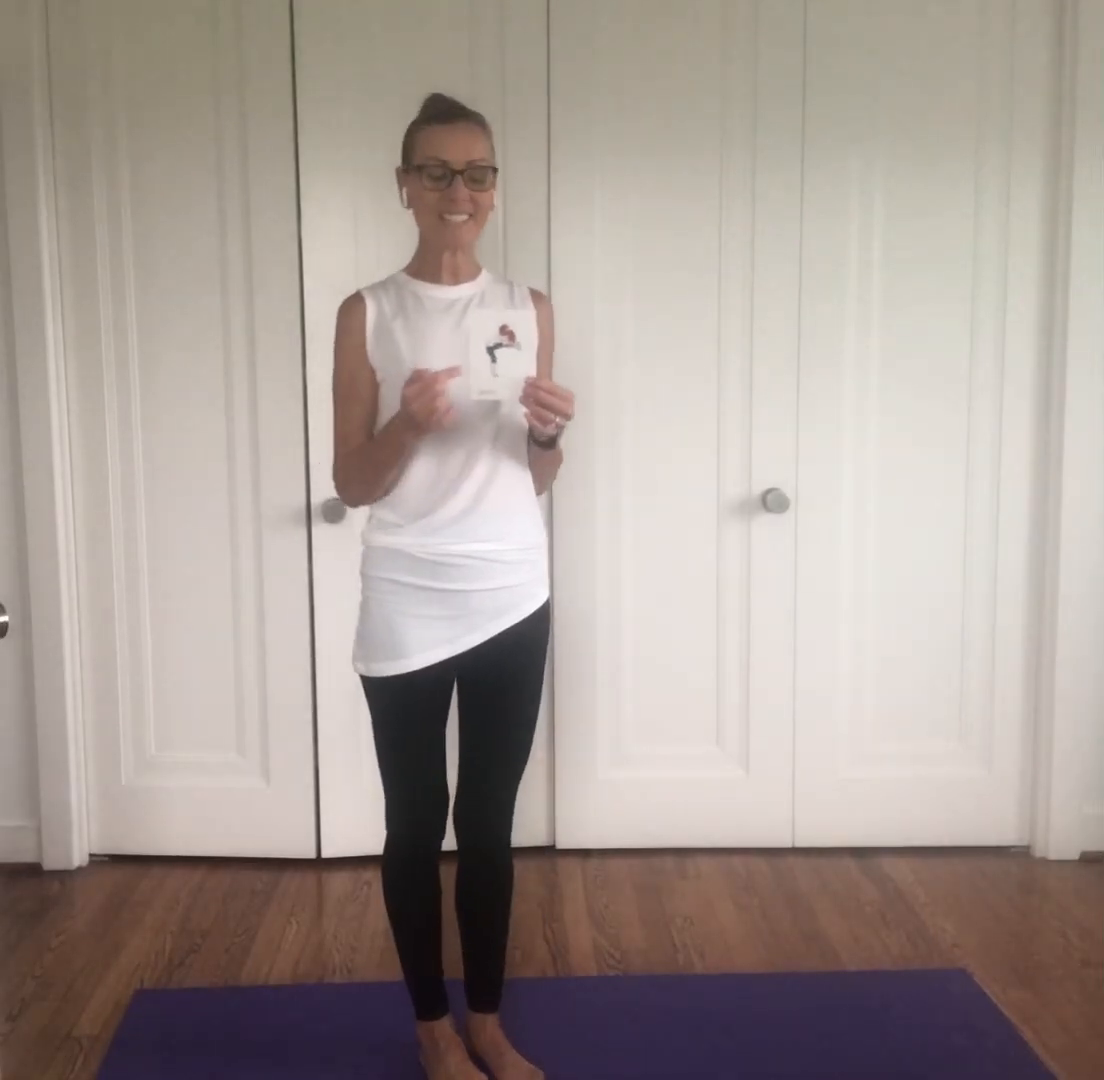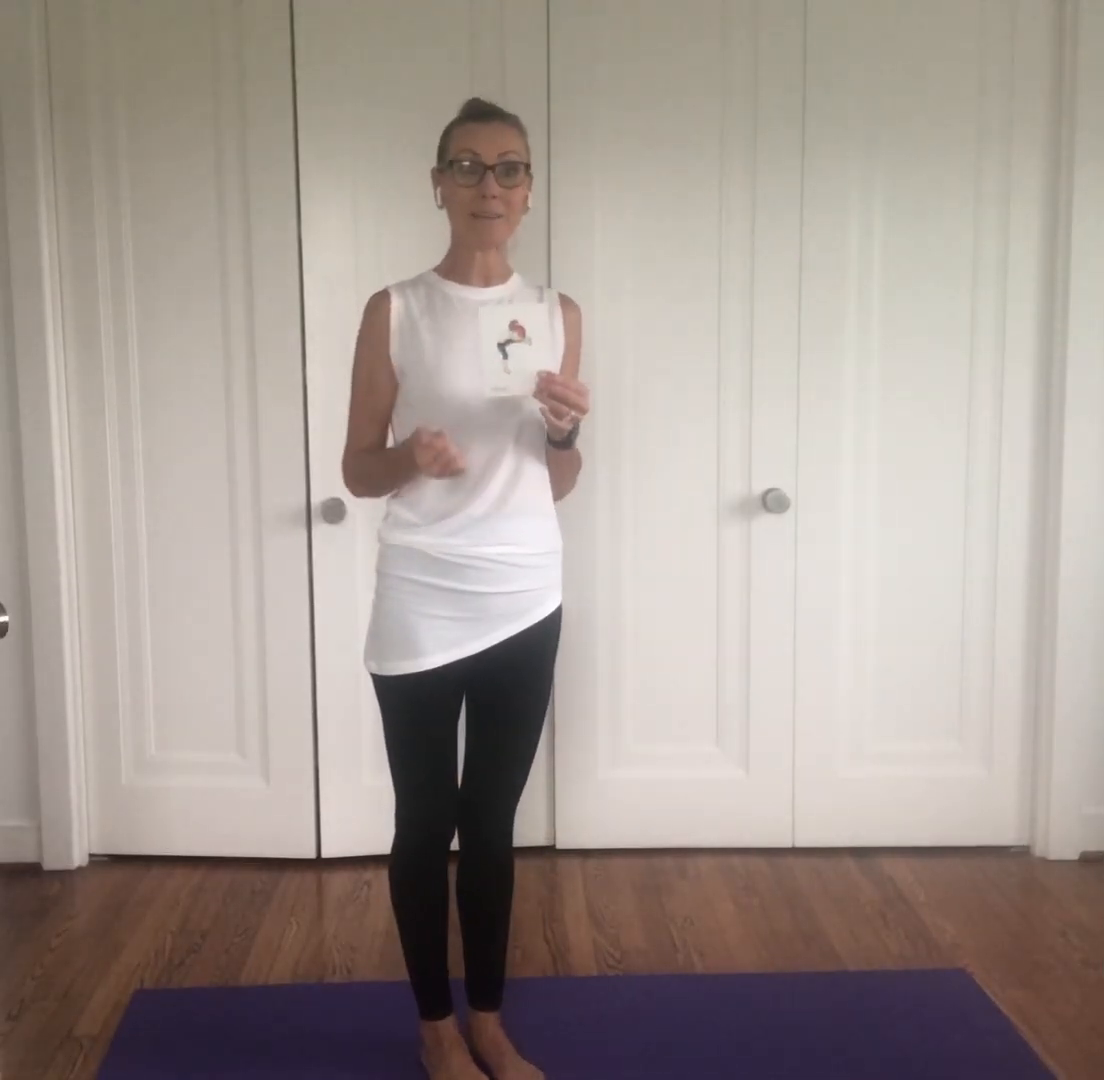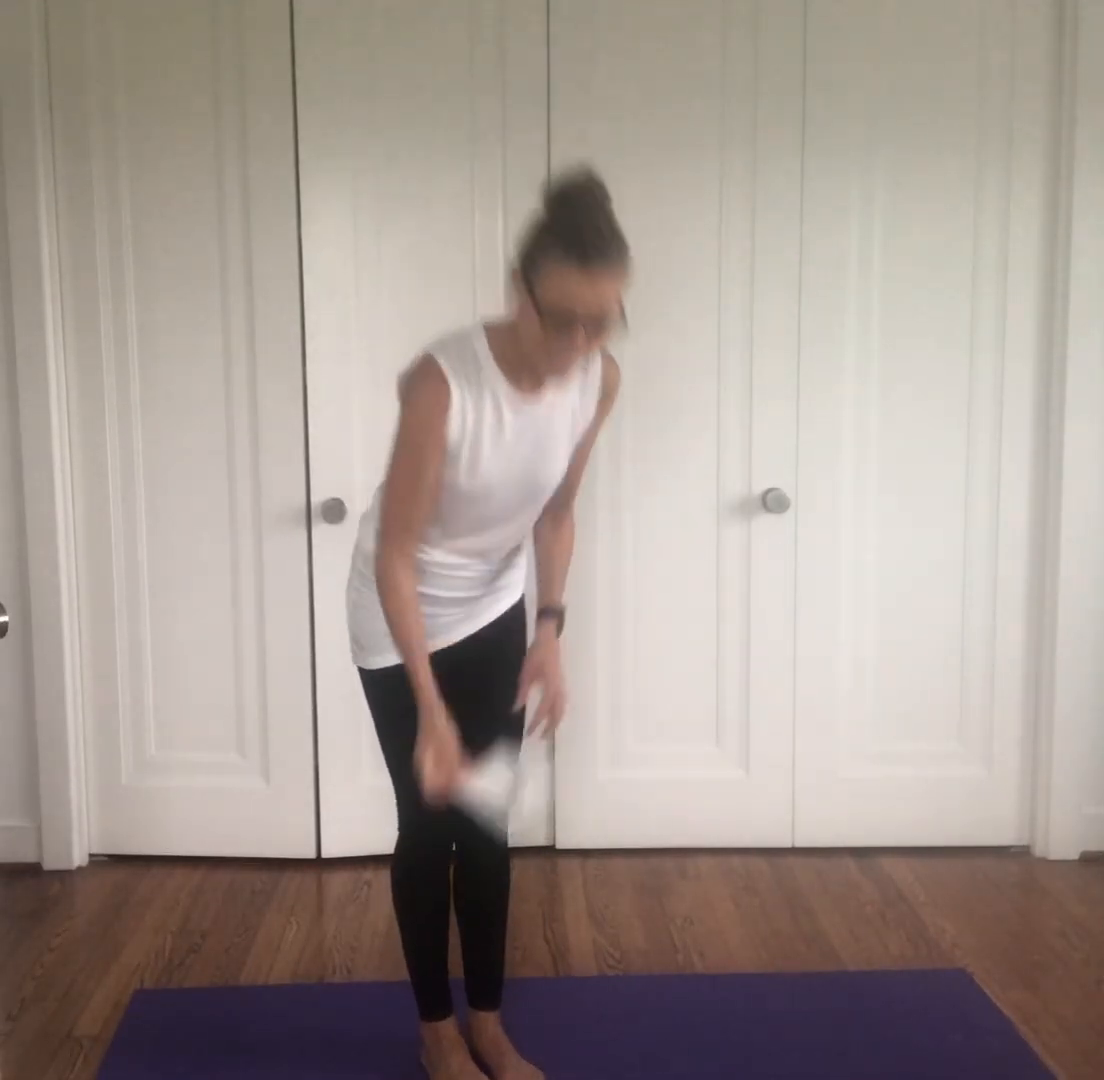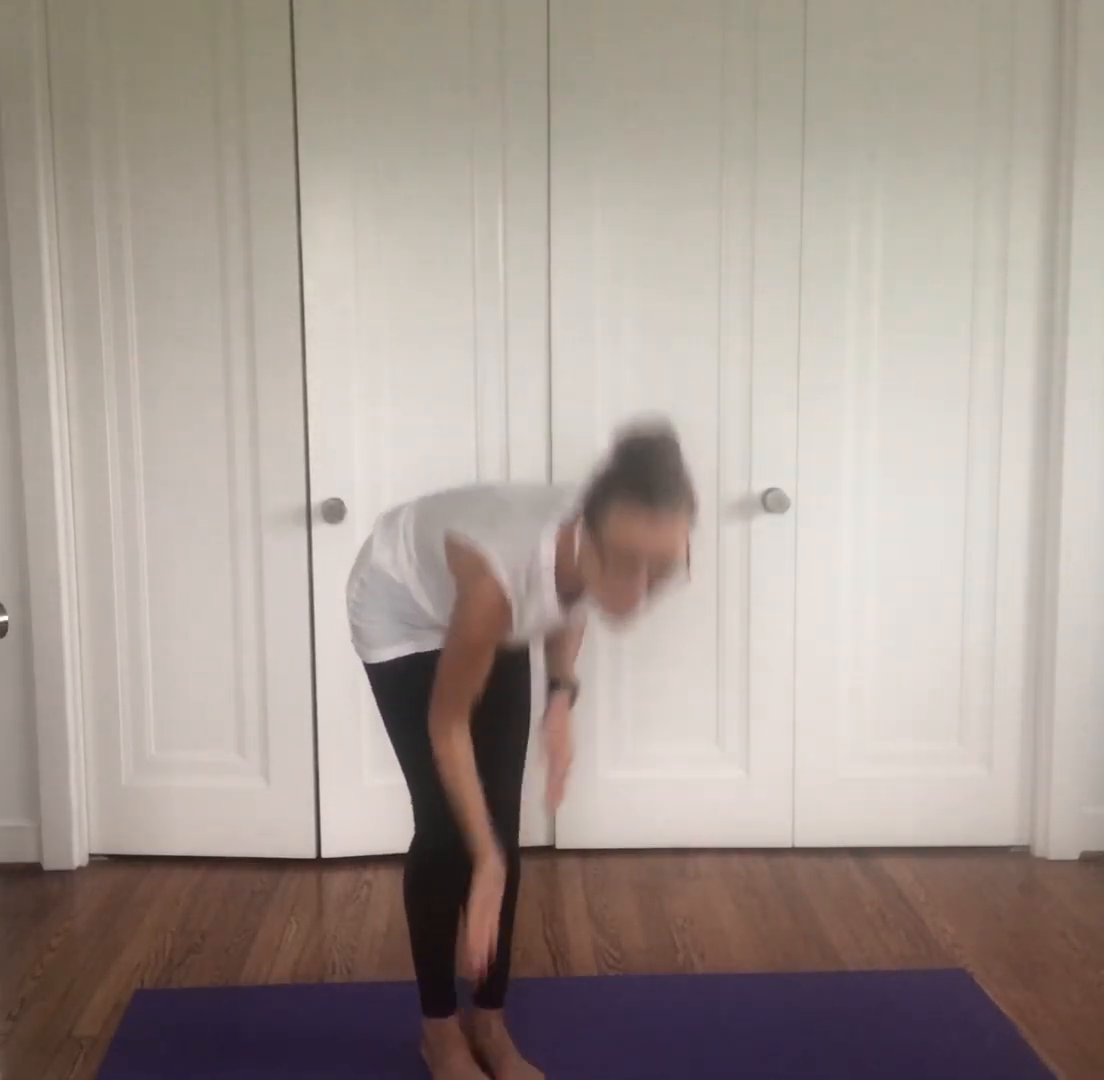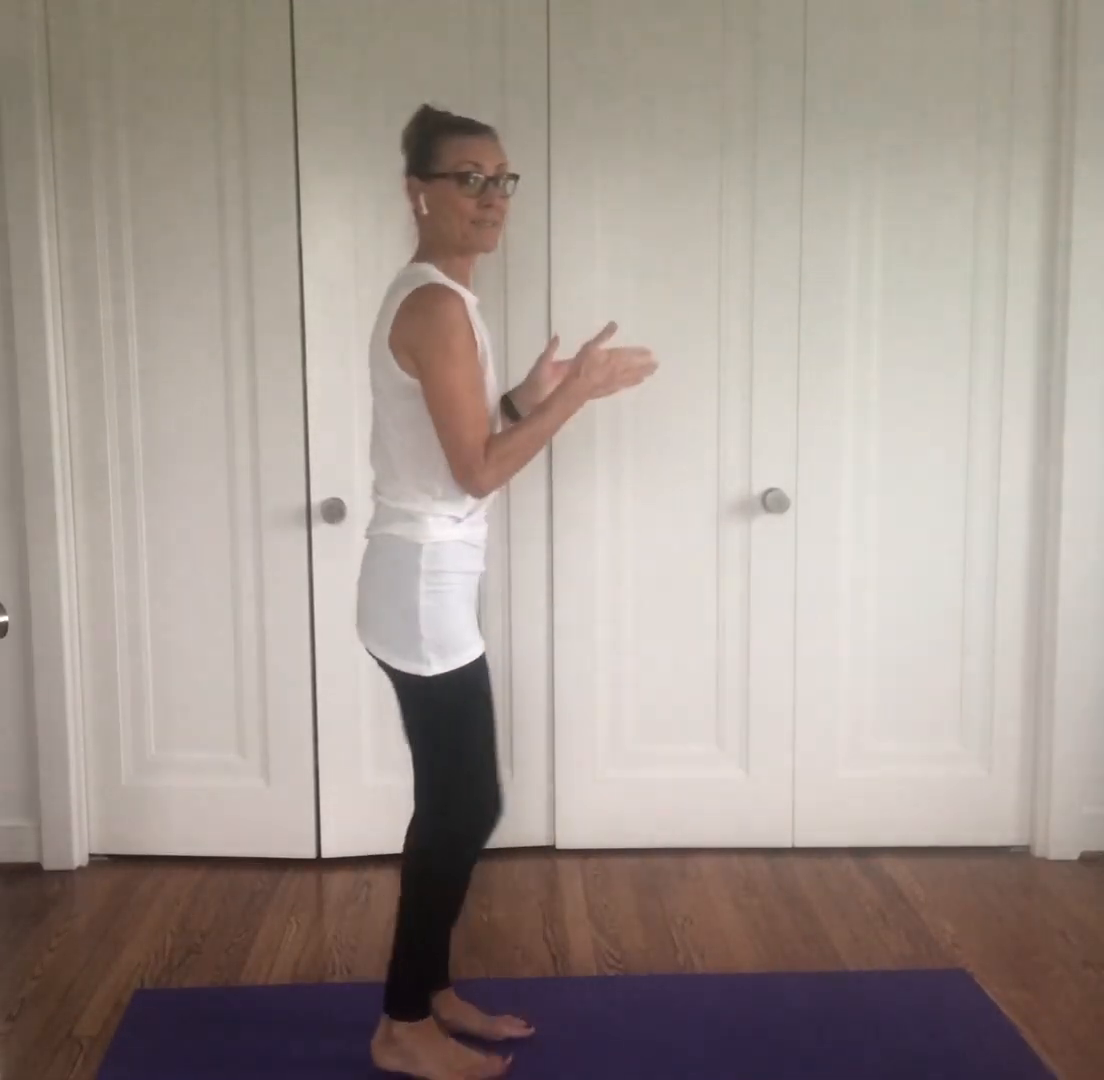
dt=1s
person 1, frame 1
left shoulder: (529, 308)
right shoulder: (365, 314)
left elbow: (539, 480)
right elbow: (352, 485)
left wrist: (547, 435)
right wrist: (408, 424)
left hip: (512, 601)
right hip: (407, 607)
left knee: (490, 822)
right knee: (416, 824)
person 1, frame 2
left shoulder: (556, 313)
right shoulder: (393, 312)
left elbow: (559, 485)
right elbow: (357, 472)
left wrist: (564, 430)
right wrist: (410, 455)
left hip: (525, 605)
right hip: (421, 609)
left knee: (492, 822)
right knee: (426, 823)
person 1, frame 3
left shoulder: (599, 379)
right shoulder: (442, 383)
left elbow: (557, 511)
right elbow: (393, 556)
left wrist: (550, 629)
right wrist: (430, 713)
left hip: (493, 611)
right hip: (404, 617)
left knee: (488, 823)
right knee: (429, 824)
person 1, frame 4
left shoulder: (630, 557)
right shoulder: (500, 568)
right elbow: (449, 723)
left wrist: (560, 697)
right wrist: (484, 862)
left hip: (498, 626)
right hip: (403, 612)
left knee: (499, 817)
right knee: (446, 826)
left ankle: (490, 1021)
right ankle: (439, 1024)
person 1, frame 5
left shoulder: (435, 299)
right shoulder: (436, 304)
right elbow: (477, 470)
left wrist: (526, 397)
right wrist: (576, 393)
left hip: (435, 581)
right hip: (427, 587)
left knee: (454, 803)
right knee: (465, 807)
left ankle: (431, 991)
